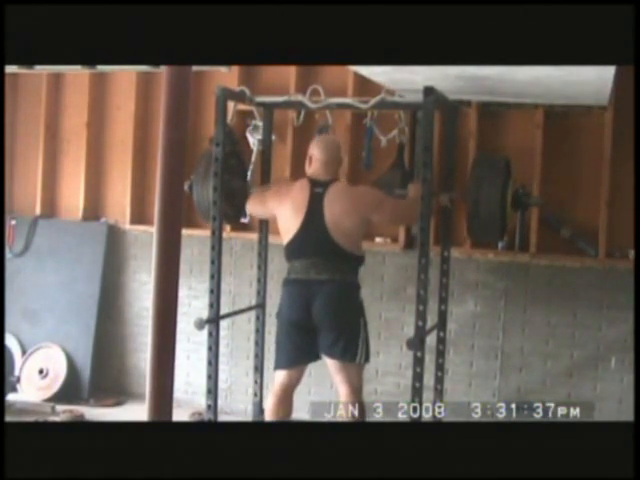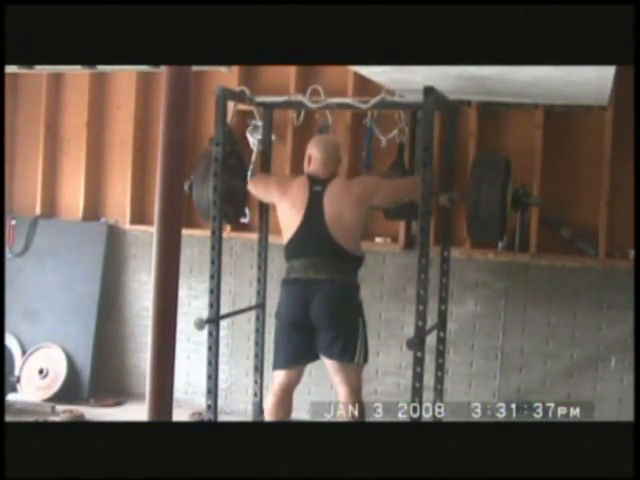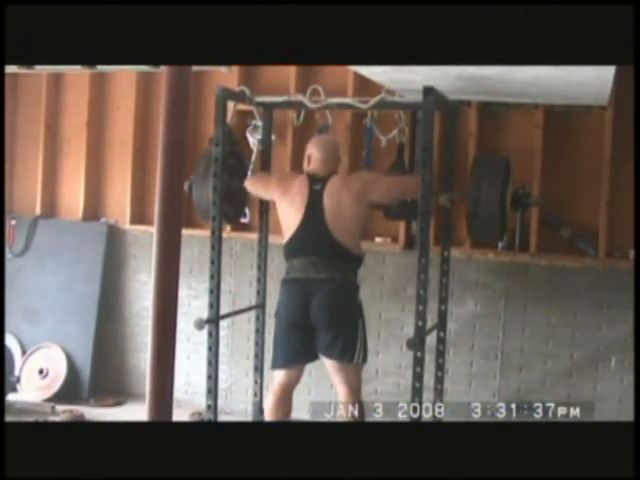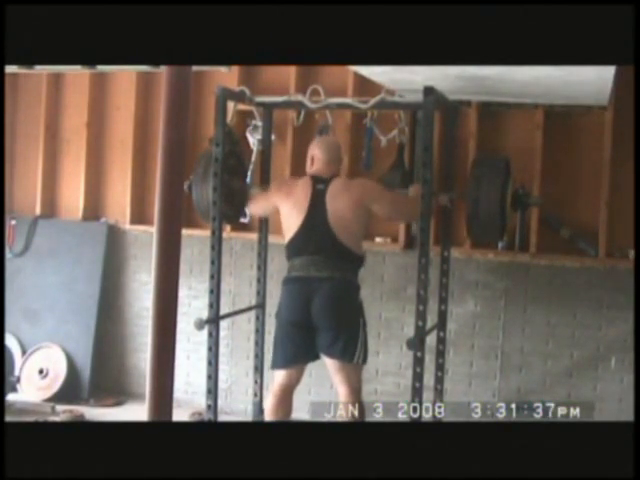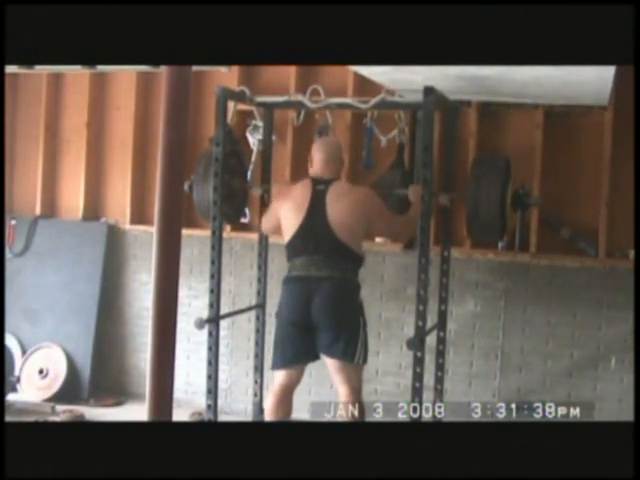
dt=0.2s
person 1, frame 1
left shoulder: (284, 194)
right shoulder: (360, 198)
left elbow: (251, 205)
right elbow: (410, 213)
right wrist: (422, 197)
left hip: (295, 294)
right hip: (338, 296)
left knee: (283, 382)
right knee: (349, 387)
person 1, frame 2
left shoulder: (286, 189)
right shoulder: (359, 191)
left elbow: (253, 183)
right elbow: (415, 188)
left hip: (294, 294)
right hip: (338, 295)
left knee: (282, 382)
right knee: (348, 387)
person 1, frame 3
left shoulder: (286, 186)
right shoulder: (358, 187)
left elbow: (252, 181)
right elbow: (414, 185)
right wrist: (425, 189)
left hip: (293, 293)
right hip: (336, 295)
left knee: (282, 381)
right knee: (348, 387)
person 1, frame 4
left shoulder: (287, 189)
right shoulder: (359, 191)
left elbow: (253, 207)
right elbow: (409, 210)
right wrist: (418, 197)
left hip: (295, 292)
right hip: (339, 294)
left knee: (283, 382)
right knee: (348, 387)
person 1, frame 5
left shoulder: (287, 195)
right shoulder: (360, 198)
left elbow: (267, 226)
right elbow: (403, 232)
right wrist: (417, 203)
left hip: (295, 293)
right hip: (338, 295)
left knee: (283, 381)
right knee: (348, 386)
